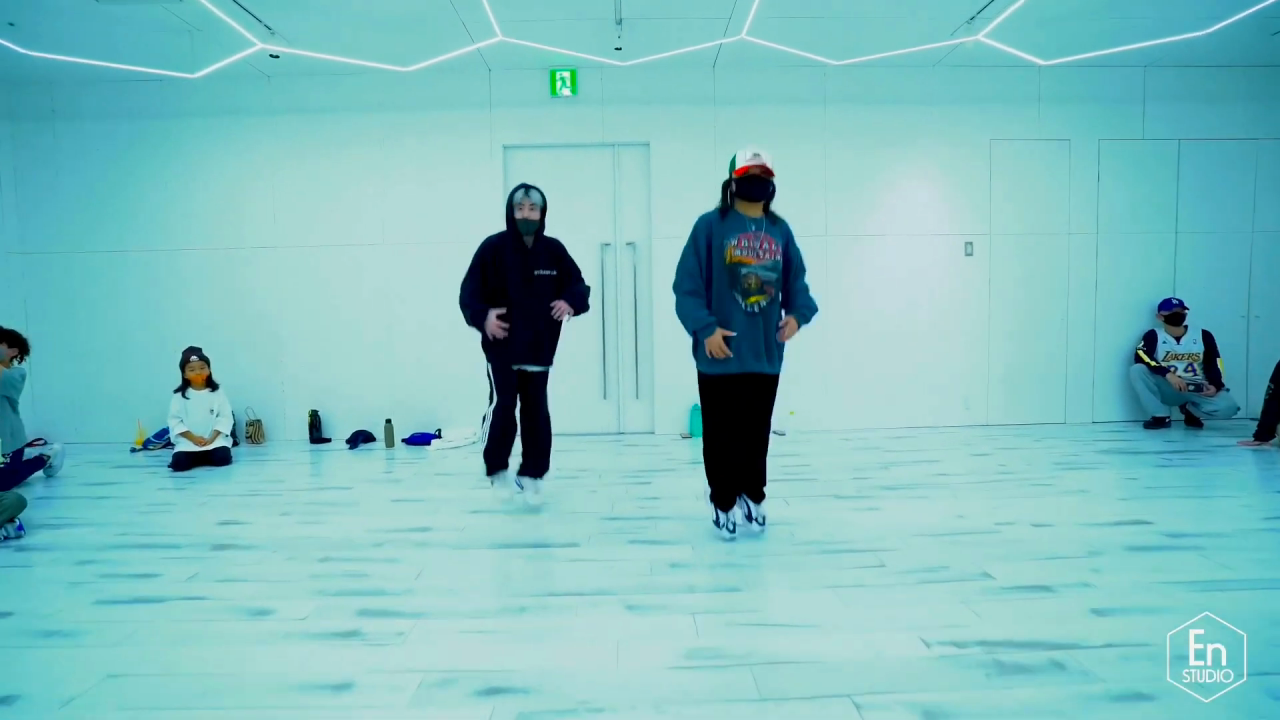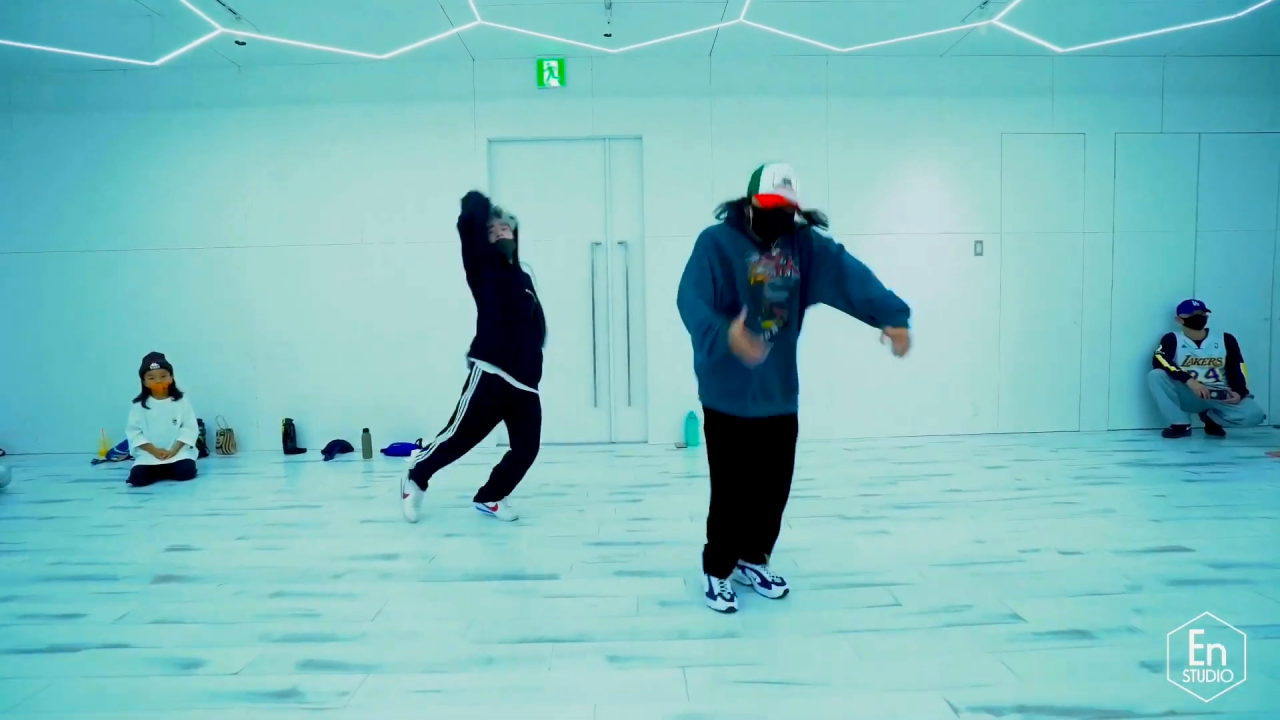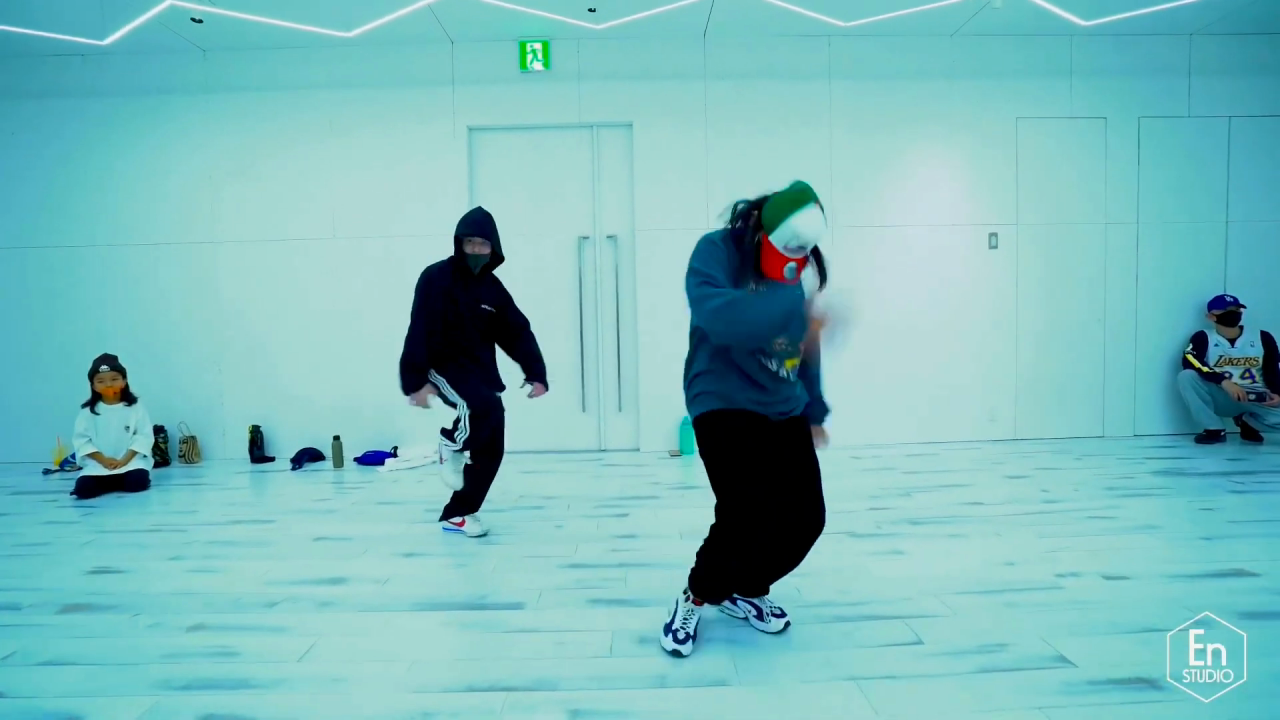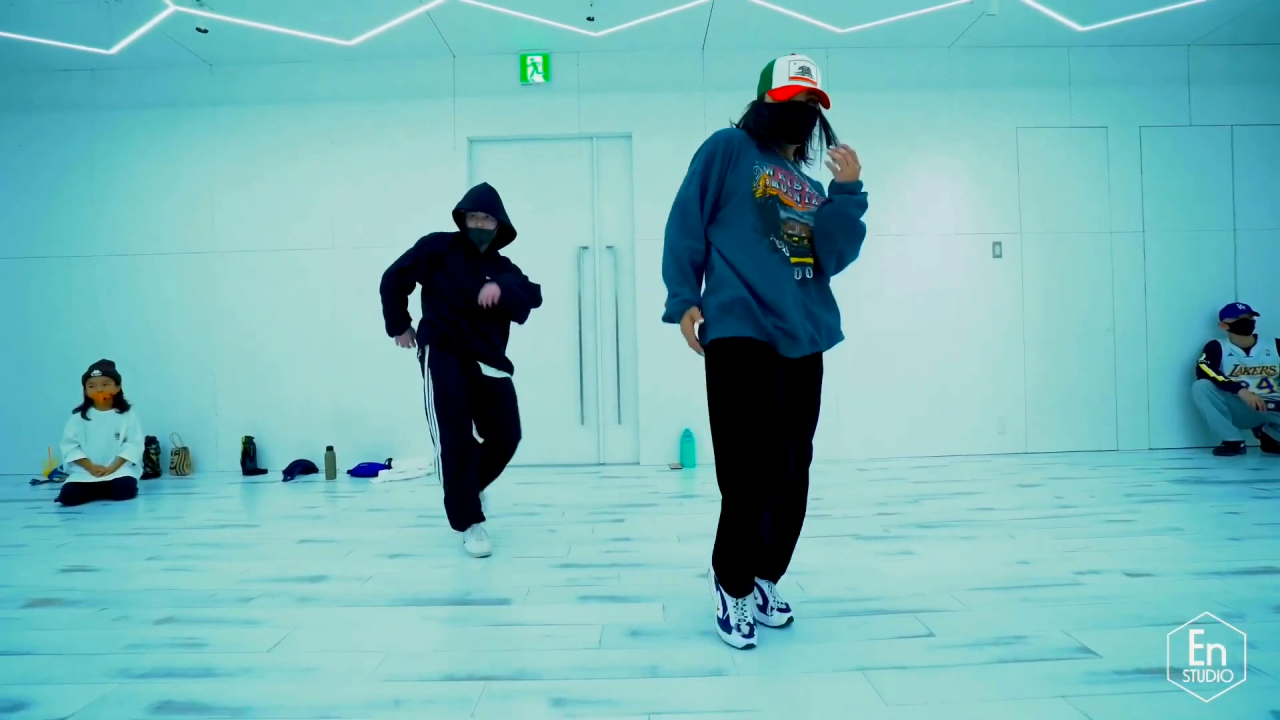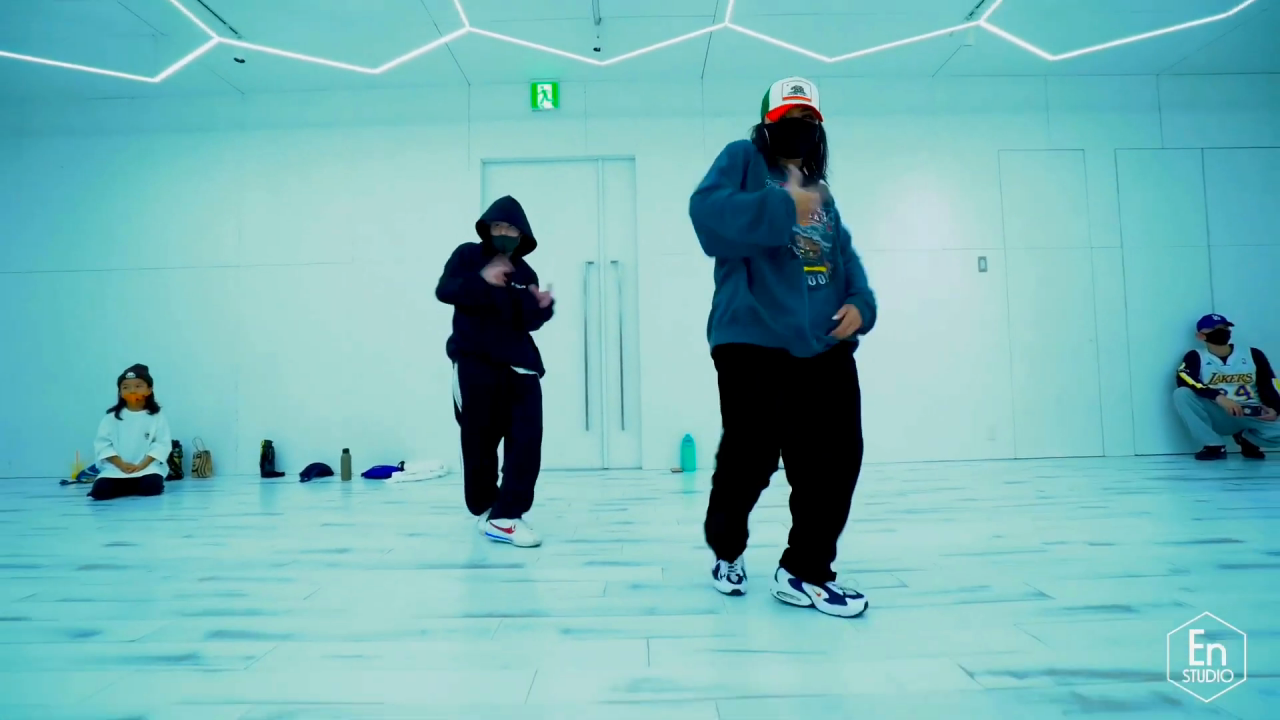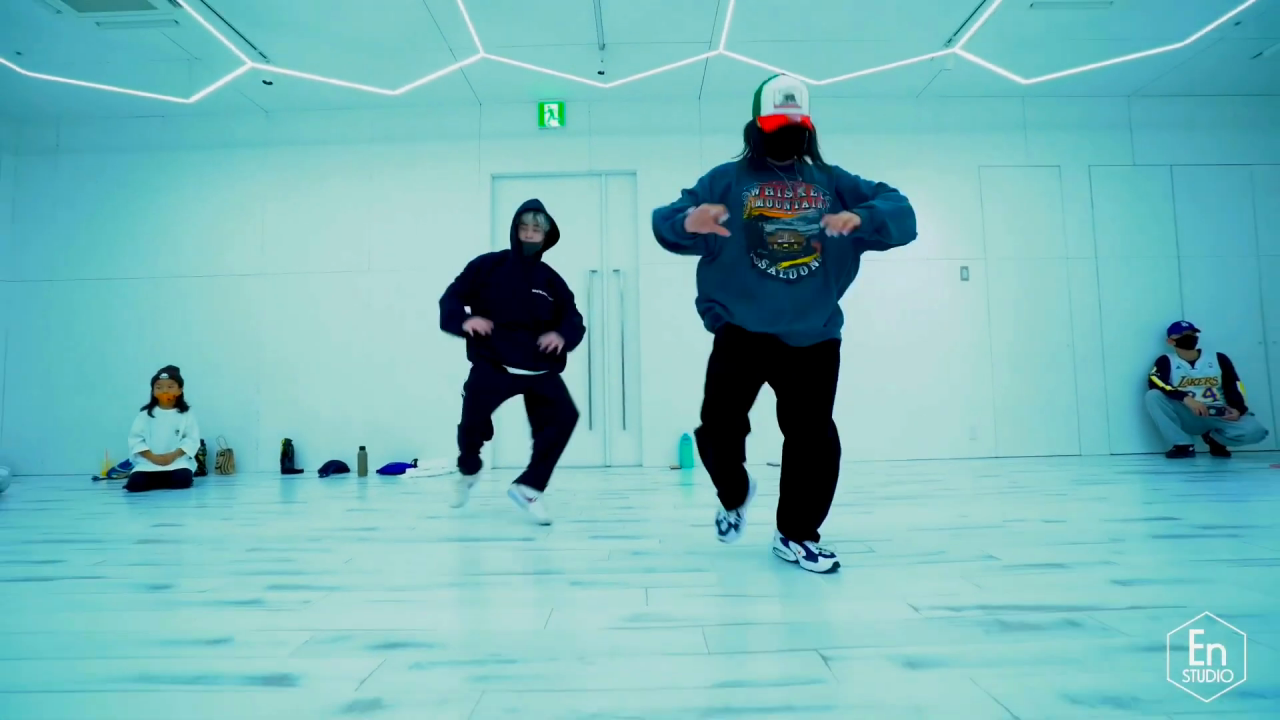
dt=0.4s
person 1, frame 1
left shoulder: (780, 230)
right shoulder: (710, 226)
left elbow: (795, 280)
right elbow: (687, 285)
left wrist: (797, 314)
right wrist: (705, 328)
left hip: (764, 353)
right hip: (723, 352)
left knee: (757, 433)
right knee: (723, 433)
left ankle: (751, 495)
right ankle: (723, 502)
person 1, frame 2
left shoulder: (806, 242)
right shoulder: (717, 241)
left elbow: (849, 277)
right elbow: (693, 301)
left wrist: (892, 317)
right wrist: (723, 335)
left hip: (777, 393)
right hip: (730, 390)
left knee: (773, 486)
right knee: (735, 486)
left ankle: (750, 561)
right ankle: (718, 569)
person 1, frame 3
left shoulder: (789, 269)
right shoulder: (717, 252)
right elbow: (719, 313)
left wrist: (813, 410)
right wrist: (790, 314)
left hip: (786, 413)
right hip: (726, 407)
left knee: (803, 521)
right knee: (748, 522)
left ankle: (743, 591)
right ankle: (698, 596)
person 1, frame 4
left shoulder: (812, 187)
right shoulder: (728, 150)
left elbow: (833, 257)
right elbow: (687, 228)
left wrist: (848, 191)
right wrist: (685, 299)
left hip: (804, 341)
right hip: (741, 333)
left knee: (792, 470)
right knee: (753, 467)
left ankle: (763, 578)
person 1, frame 5
left shoulder: (821, 200)
right shoulder: (742, 159)
left elbow: (844, 266)
right elbow: (711, 220)
left wrist: (861, 308)
right wrist: (781, 208)
left hip: (822, 344)
right hip: (751, 340)
left knee: (837, 457)
right knee: (748, 462)
left ankle: (804, 573)
right ankle: (726, 552)
person 1, frame 6
left shoulder: (831, 181)
right shoulder: (729, 179)
left elbow: (901, 217)
right elbow: (667, 223)
left wrist: (862, 221)
right wrist: (688, 220)
left hip: (814, 335)
right hip: (742, 330)
left knee: (814, 439)
right knee: (719, 431)
left ankle: (796, 534)
right ankle: (734, 496)
person 2, frame 1
left shoulder: (554, 250)
right shoulder: (493, 247)
left elbow: (578, 288)
right elbow: (470, 290)
left wrist: (571, 302)
right wrist: (482, 316)
left hip: (538, 351)
right hip: (502, 349)
left knee: (537, 415)
right knee: (502, 410)
left ankle: (531, 475)
right ankle: (497, 469)
person 2, frame 2
left shoulder: (522, 279)
right shoulder: (484, 264)
right elbow: (469, 219)
left wrist: (529, 356)
right wrist: (477, 208)
left hip: (524, 377)
right hip: (491, 369)
left knee: (526, 449)
right knee: (460, 435)
left ankle: (491, 497)
right ankle: (416, 481)
person 2, frame 3
left shoulder: (492, 287)
right shoulder: (438, 278)
left elbow: (517, 332)
right elbow: (420, 333)
left wrist: (536, 372)
right wrist: (414, 383)
left hip: (481, 376)
right hip: (444, 369)
left knee: (489, 452)
right knee: (484, 408)
left ankle: (458, 514)
right ankle: (452, 445)
person 2, frame 4
left shoulder: (502, 269)
right shoulder: (436, 248)
left elbow: (532, 296)
right elbow: (394, 280)
left wrist: (503, 289)
right wrist: (399, 325)
left hip: (488, 360)
right hip: (443, 355)
left knee: (506, 437)
right knee: (456, 440)
left ankle: (469, 492)
right ankle: (469, 523)
person 2, frame 5
left shoulder: (524, 273)
right shoulder: (469, 256)
left elbow: (534, 317)
right elbow: (447, 291)
left wrist: (541, 305)
right wrist: (483, 282)
left hip: (520, 366)
right hip: (475, 363)
left knee: (527, 439)
right knee: (478, 441)
left ankle: (504, 517)
right ankle: (484, 509)
person 2, frame 6
left shoulder: (550, 280)
right shoulder: (488, 266)
left elbow: (574, 323)
right elbow: (450, 301)
left wrist: (562, 337)
right wrist: (465, 320)
left hip: (538, 368)
right hip: (492, 365)
left knee: (563, 417)
right knee: (474, 421)
left ankle: (528, 488)
right ankle: (469, 470)
